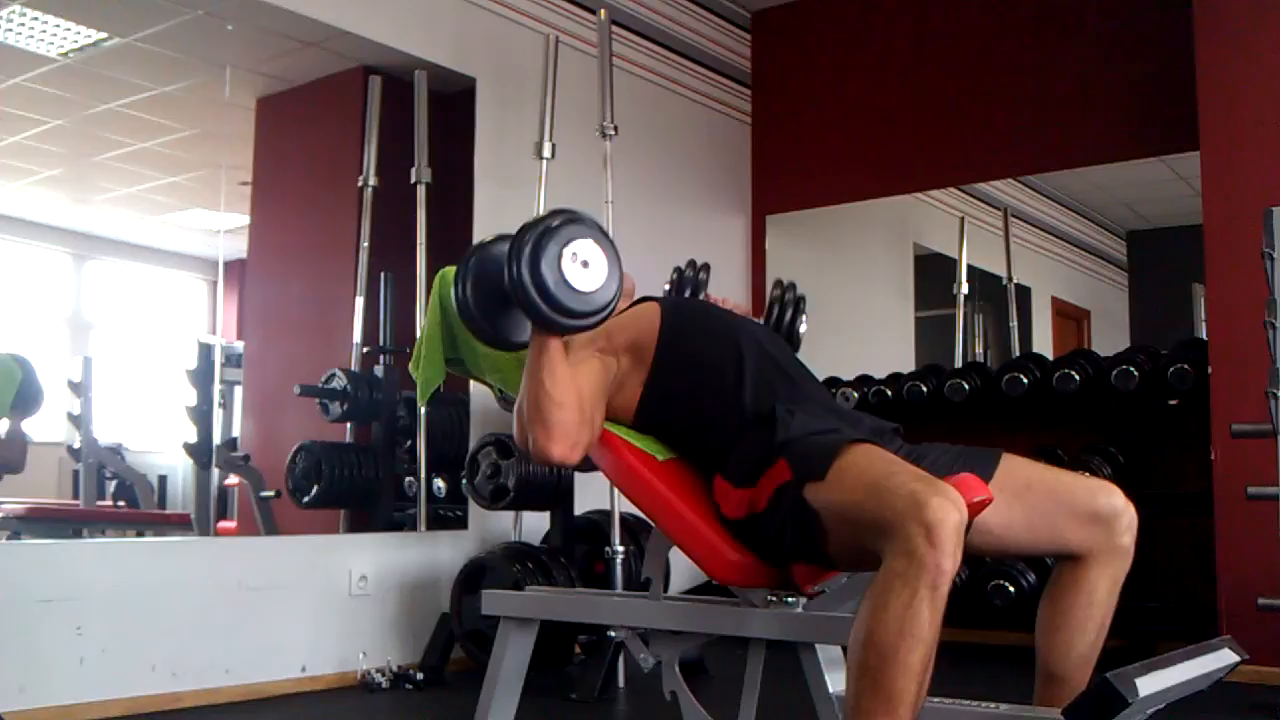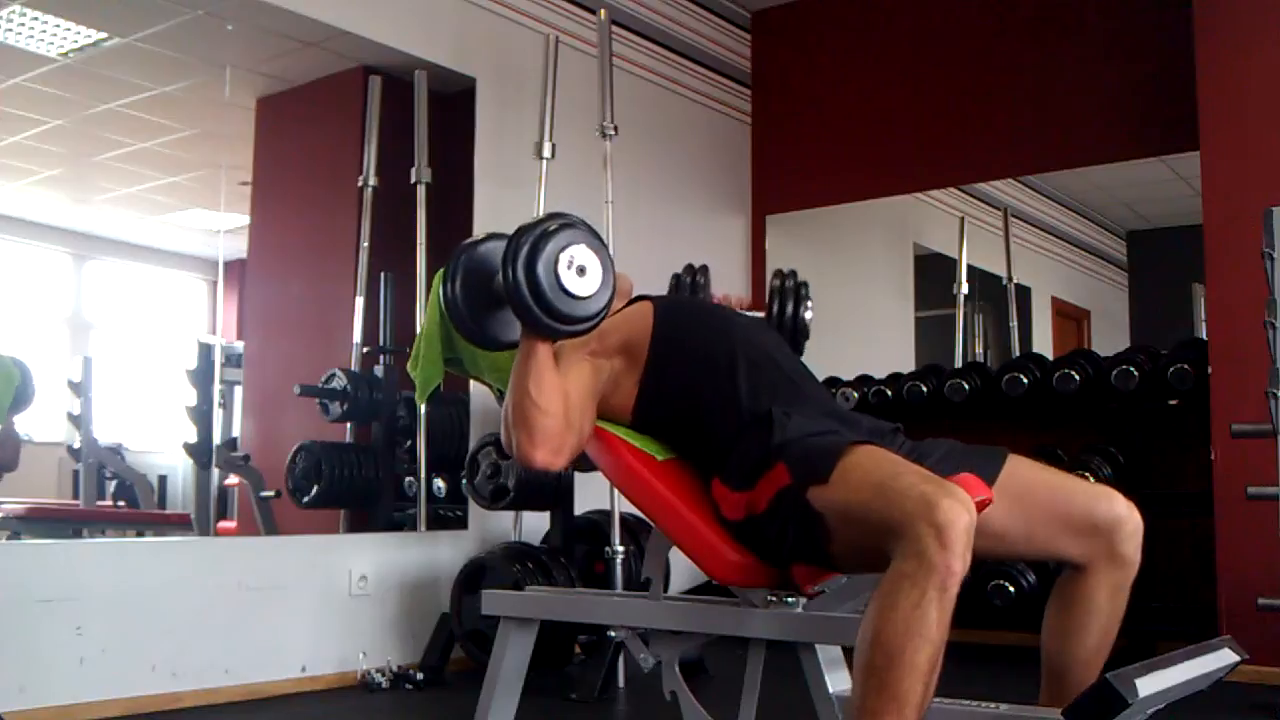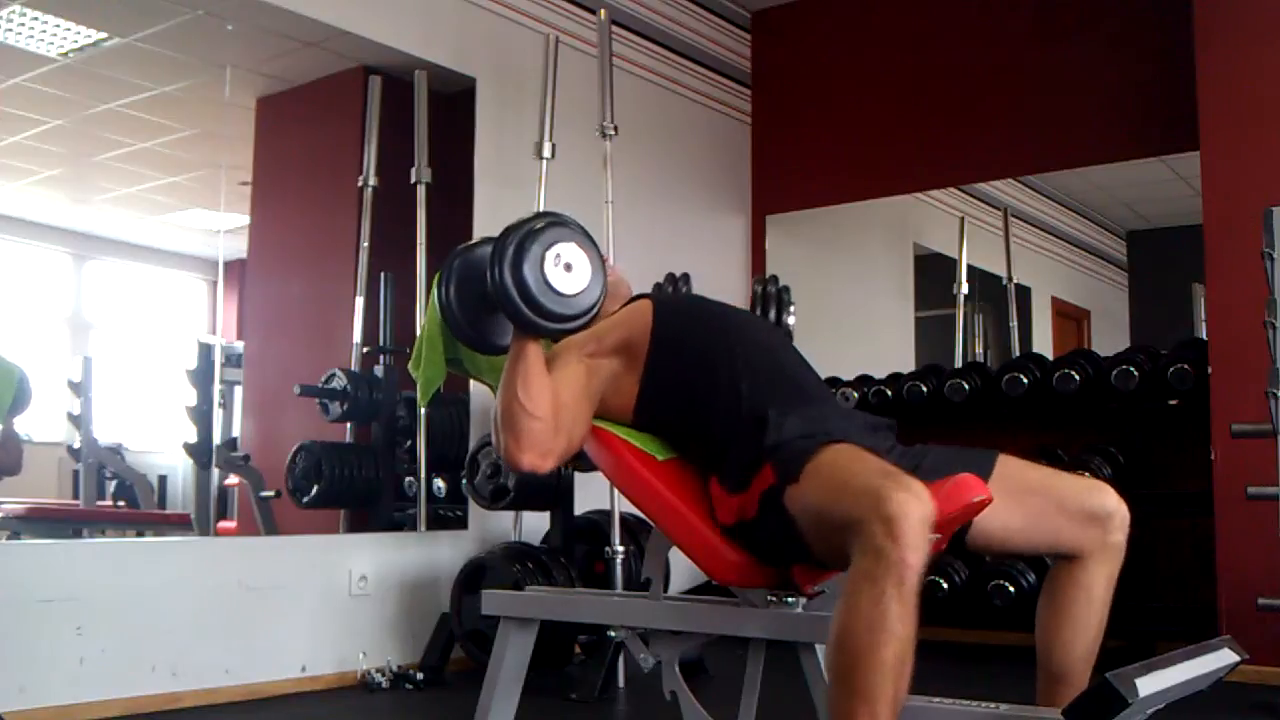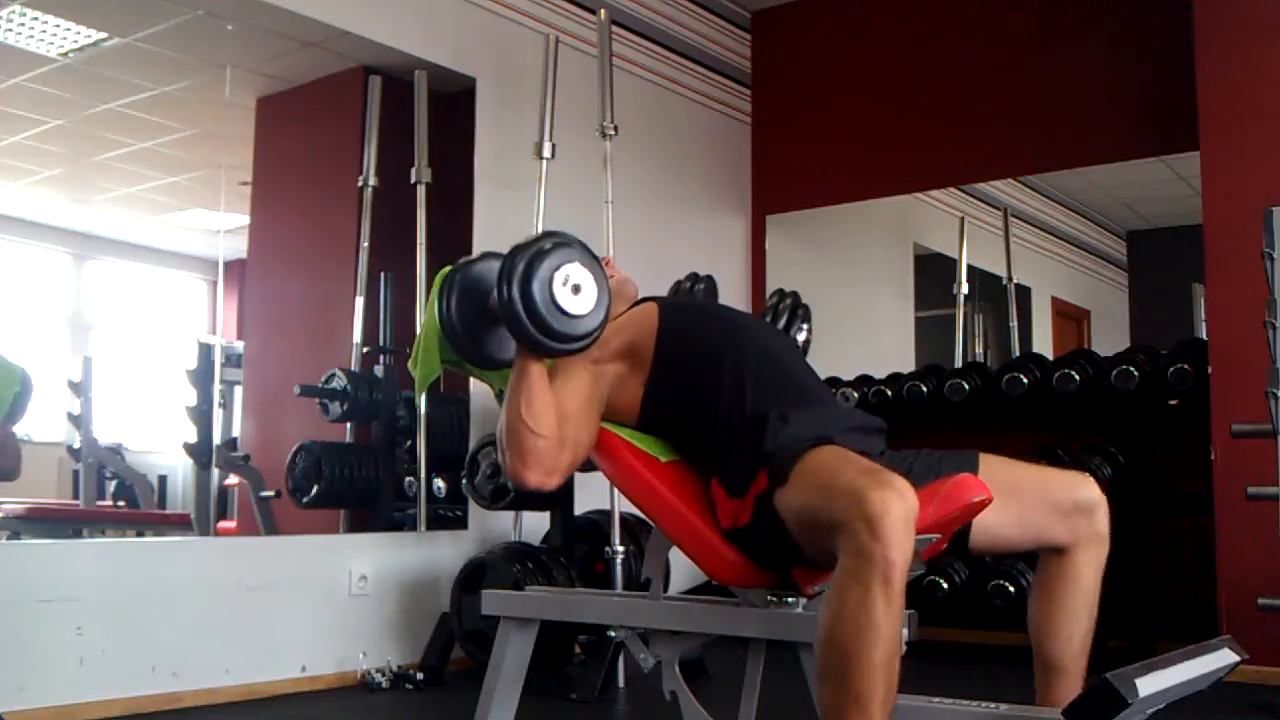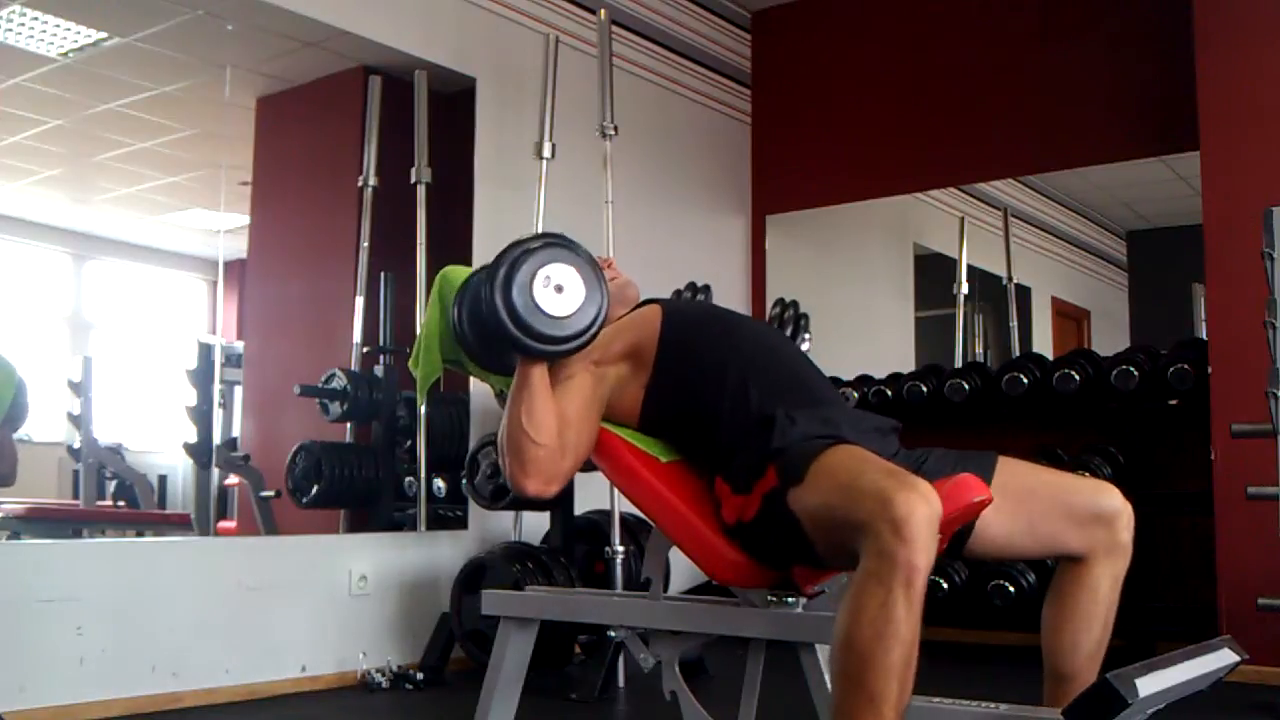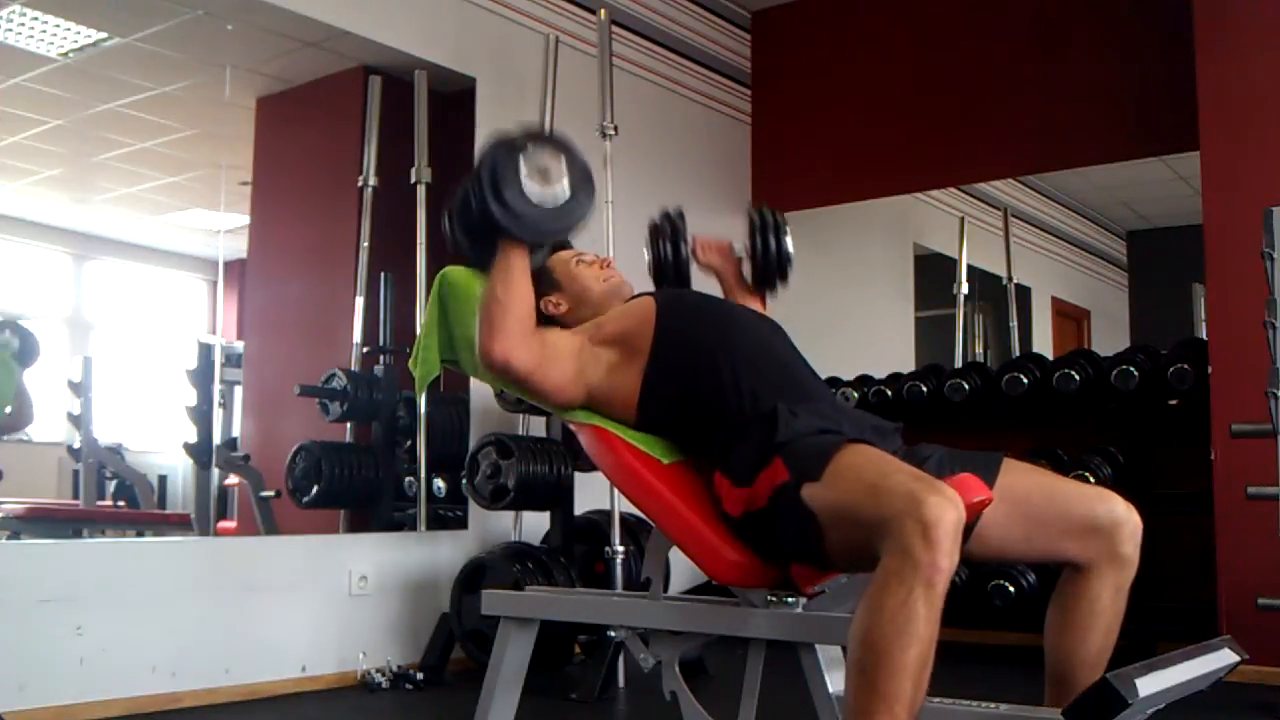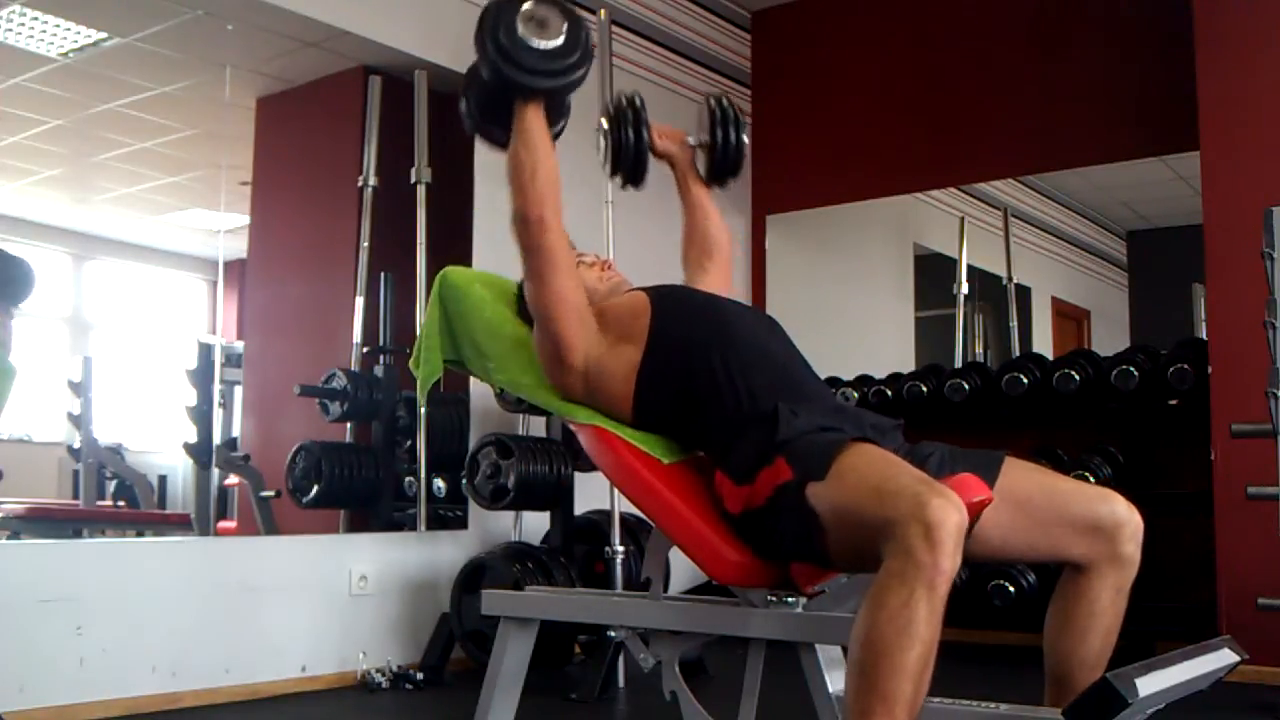
dt=0.4s
person 1, frame 1
left shoulder: (662, 325)
right shoulder: (595, 342)
right elbow: (557, 442)
left wrist: (738, 325)
left hip: (858, 441)
right hip: (779, 458)
left knee: (1108, 517)
right knee: (931, 523)
person 1, frame 2
left shoulder: (660, 324)
right shoulder: (588, 344)
right elbow: (541, 448)
left wrist: (744, 324)
left hip: (856, 437)
right hip: (779, 458)
left knee: (1114, 527)
right knee: (943, 525)
person 1, frame 3
left shoulder: (664, 320)
right shoulder: (590, 347)
right elbow: (531, 450)
left wrist: (754, 334)
left hip: (861, 446)
right hip: (778, 454)
left knee: (1100, 517)
right knee: (899, 514)
person 1, frame 4
left shoulder: (666, 328)
right shoulder: (594, 351)
right elbow: (536, 467)
left wrist: (769, 348)
right wrist: (530, 339)
left hip: (857, 448)
right hip: (775, 455)
left knee: (1083, 507)
right knee: (880, 513)
person 1, frame 5
left shoulder: (669, 331)
right shoulder: (593, 357)
right elbow: (534, 474)
left wrist: (760, 360)
right wrist: (535, 346)
left hip: (865, 446)
right hip: (781, 459)
left knee: (1105, 518)
right knee: (906, 519)
person 1, frame 6
left shoulder: (666, 326)
right shoulder: (584, 349)
right elbow: (509, 351)
left wrist: (734, 280)
right wrist: (518, 236)
left hip: (853, 433)
right hip: (778, 455)
left knee: (1112, 526)
right knee: (929, 520)
person 1, frame 7
left shoulder: (665, 318)
right shoulder: (578, 341)
left elbow: (713, 254)
right elbow: (536, 222)
left wrist: (685, 169)
right wrist: (530, 107)
left hip: (861, 437)
right hip: (778, 455)
left knee: (1113, 528)
right knee: (934, 524)
